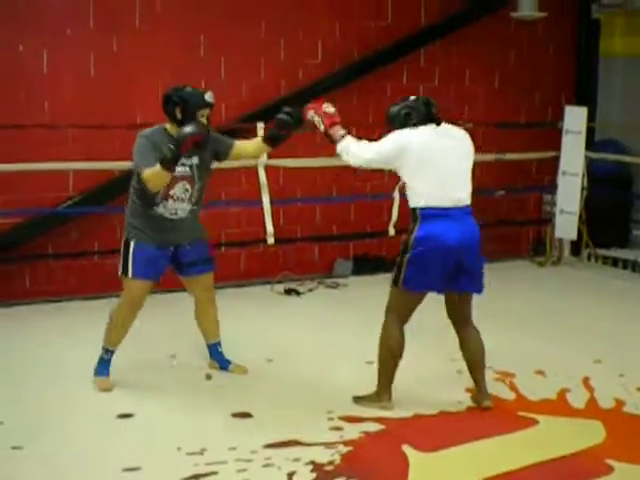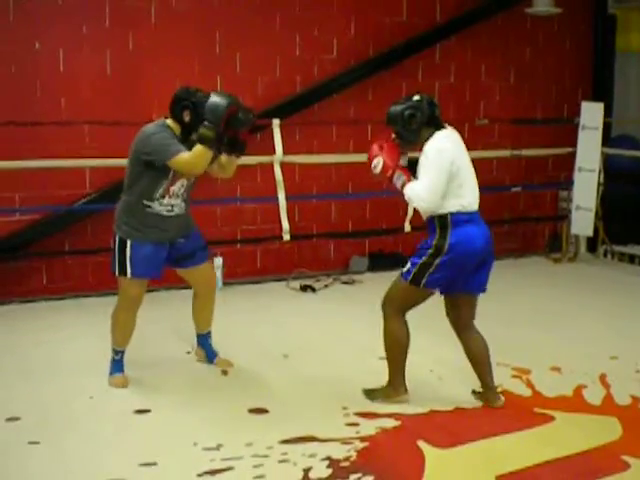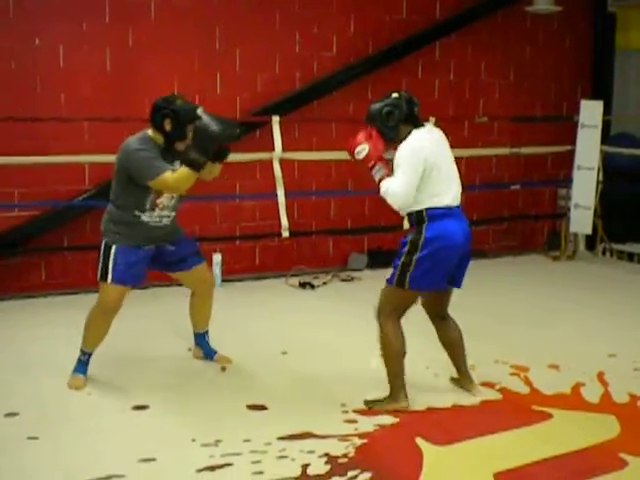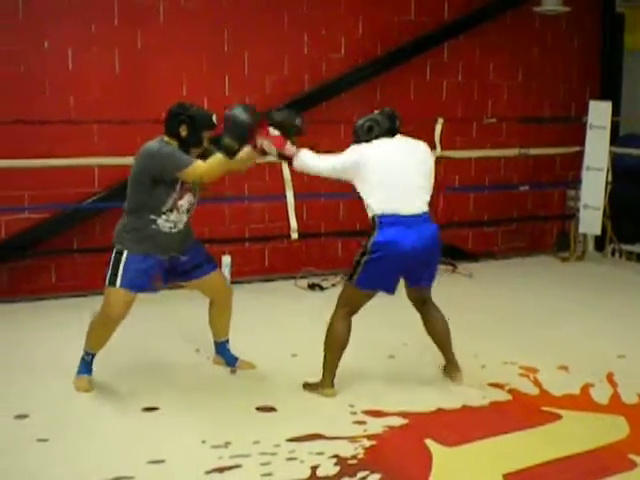
dt=0.4s
person 1, frame 1
left shoulder: (406, 140)
right shoulder: (462, 137)
left elbow: (360, 155)
left wrist: (332, 126)
left hip: (429, 234)
right hip: (466, 229)
left knee: (395, 317)
right knee: (462, 319)
left ankle: (383, 393)
right ankle: (482, 392)
person 1, frame 2
left shoulder: (436, 148)
right shoulder: (449, 136)
left elbow: (425, 201)
left wrist: (393, 171)
right wrist: (398, 163)
left hip: (451, 239)
right hip: (477, 235)
left knee: (392, 307)
right knee: (462, 321)
left ankle: (396, 387)
right ankle: (490, 392)
person 1, frame 3
left shoulder: (412, 146)
right shoulder: (432, 134)
left elbow: (398, 197)
left wrist: (374, 162)
right wrist: (378, 156)
left hip: (431, 235)
right hip: (456, 229)
left knee: (387, 314)
right knee: (437, 311)
left ankle: (397, 395)
right ankle: (465, 377)
person 1, frame 4
left shoulder: (363, 154)
right shoulder: (422, 149)
left elbow: (321, 165)
left wrist: (282, 148)
left hip: (388, 238)
right hip: (426, 234)
left knee: (344, 311)
right knee: (424, 303)
left ankle: (326, 382)
right ankle: (452, 365)
person 2, frame 1
left shoulder: (207, 140)
right shoulder: (148, 140)
left elbow: (245, 149)
right elbow: (153, 183)
left wrist: (274, 134)
right wrist: (174, 151)
left hip: (187, 234)
right hip: (145, 234)
left knee: (206, 293)
right knee: (132, 301)
left ankle: (217, 356)
right ankle: (103, 363)
person 2, frame 2
left shoulder: (191, 137)
right shoulder: (153, 136)
left elbow: (224, 171)
right elbow: (192, 166)
left wrist: (234, 141)
right wrist: (213, 129)
left hip: (179, 229)
right hip: (139, 232)
left knee: (207, 284)
right knee: (130, 298)
left ankle: (205, 348)
right ankle: (117, 362)
person 2, frame 3
left shoulder: (178, 147)
right shoulder: (136, 150)
left elbow: (209, 174)
right elbow: (175, 185)
left wrist: (217, 150)
right wrist: (201, 151)
left hip: (166, 235)
right hip: (125, 237)
left knee: (204, 283)
right knee: (108, 304)
left ankle: (202, 346)
right ankle: (81, 363)
person 2, frame 4
left shoulder: (186, 153)
right shoulder: (156, 153)
left elbow: (234, 164)
right elbow: (207, 174)
right wrist: (233, 140)
left hip: (179, 244)
right hip: (138, 246)
left knee: (222, 291)
right knee: (111, 313)
left ankle: (223, 353)
right ankle: (86, 363)
